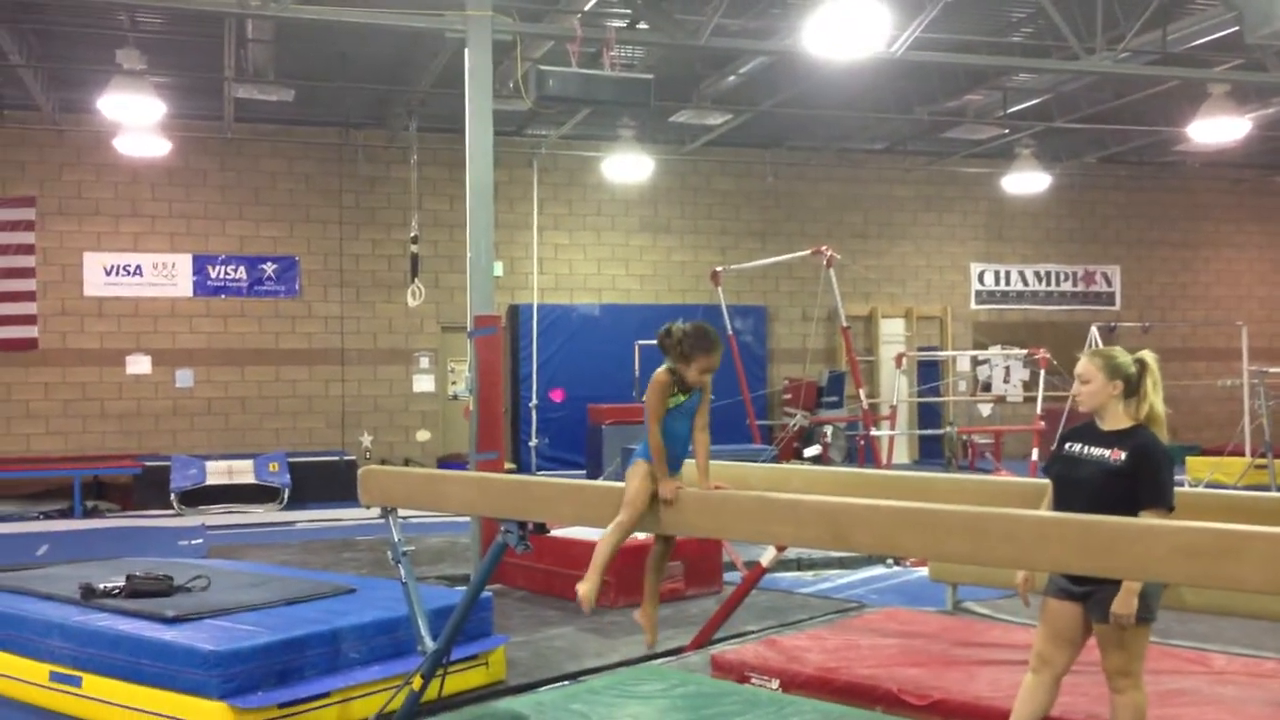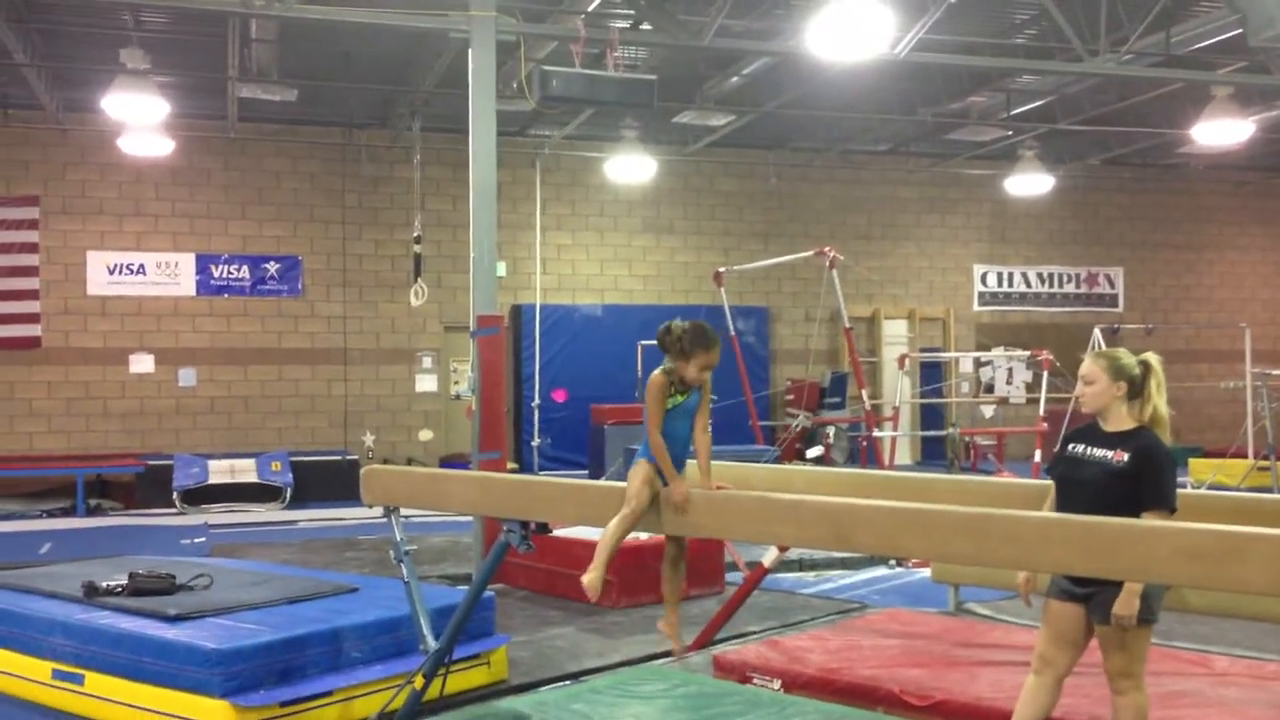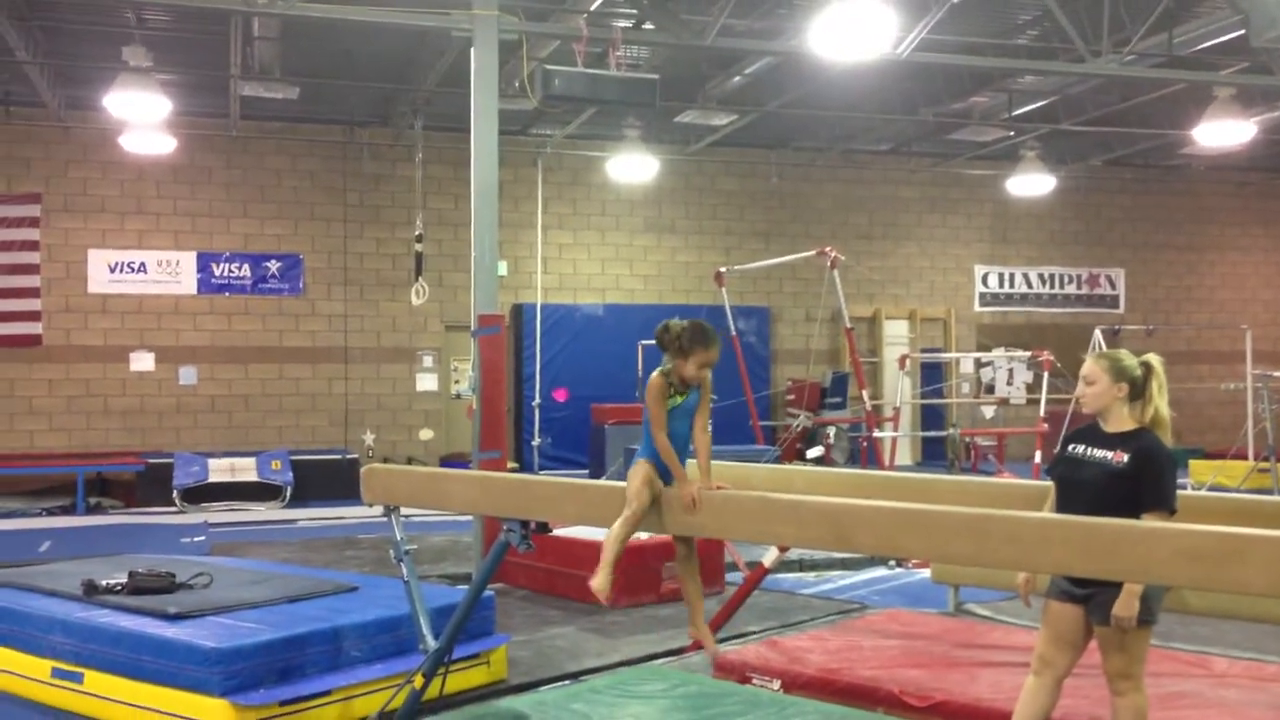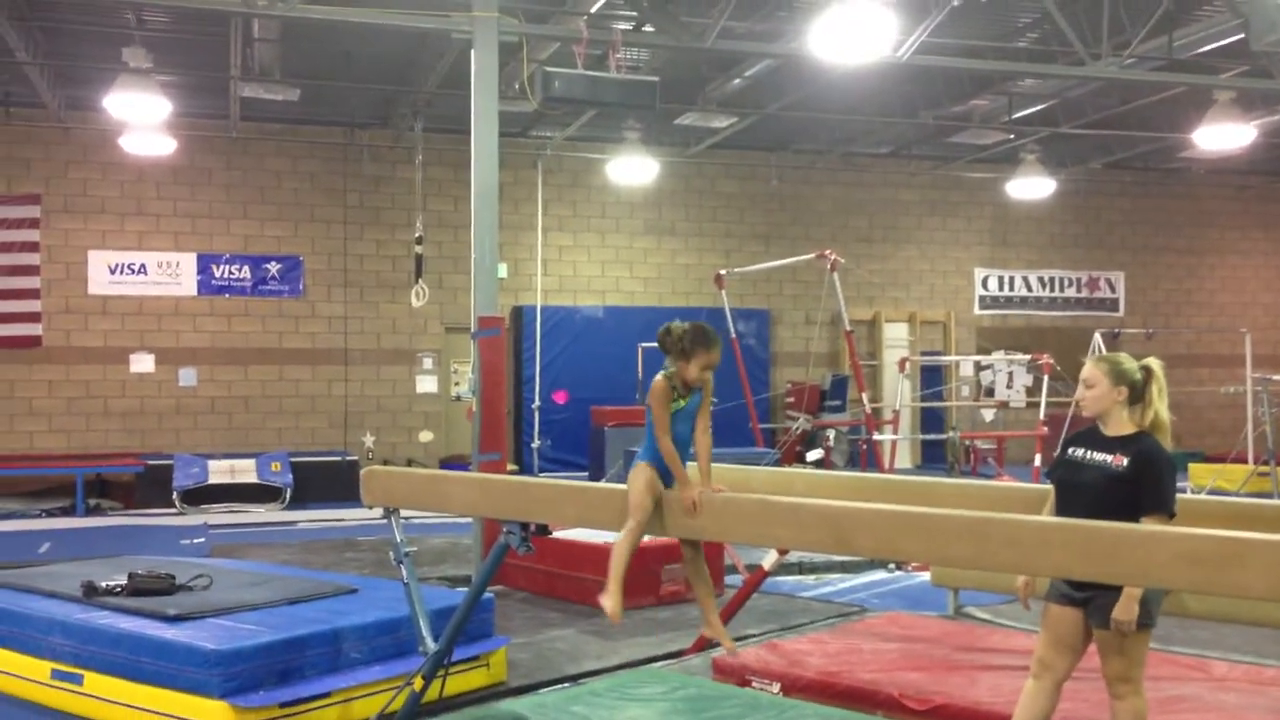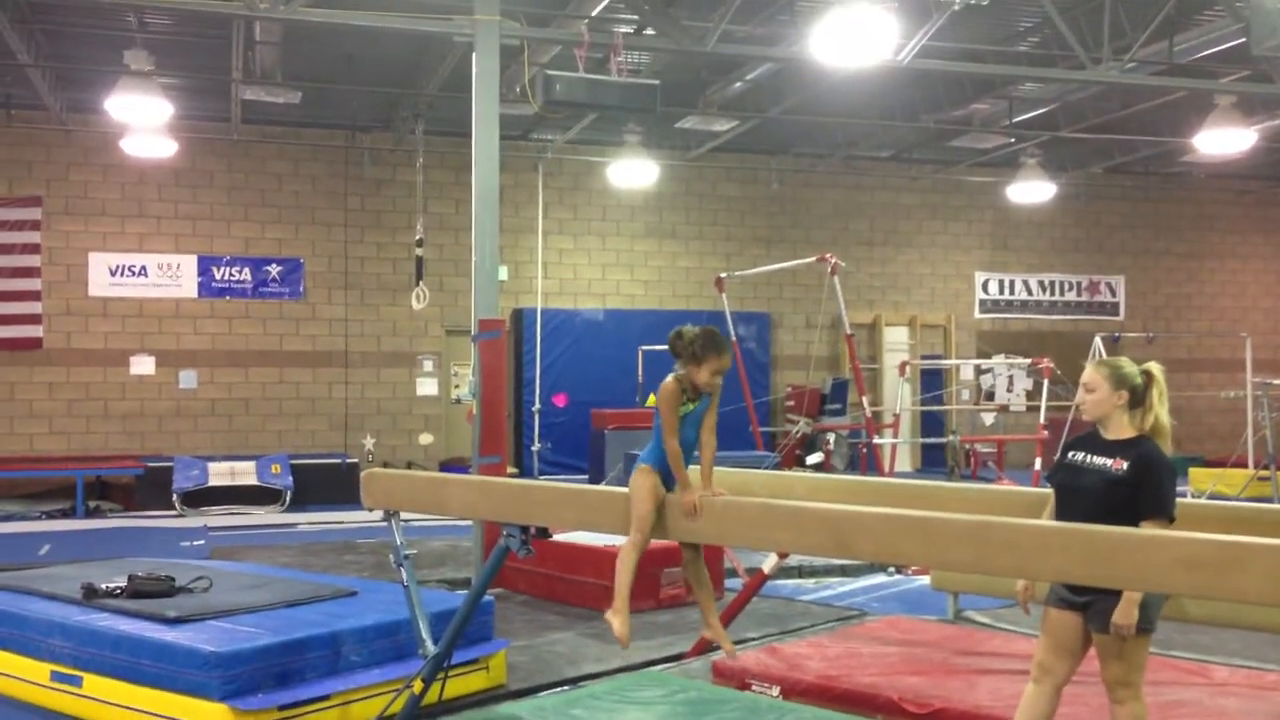
dt=0.1s
person 1, frame 1
left shoulder: (1146, 448)
right shoulder: (1072, 438)
right elbow: (1051, 504)
left wrist: (1131, 589)
left hip: (1118, 580)
right hip: (1068, 574)
left knee: (1122, 678)
right knee: (1043, 664)
person 1, frame 2
left shoulder: (1149, 450)
right shoulder: (1076, 439)
right elbow: (1053, 505)
left wrist: (1132, 590)
left hip: (1120, 581)
right hip: (1070, 575)
left knee: (1124, 680)
right knee: (1045, 666)
person 1, frame 3
left shoulder: (1150, 451)
right shoulder: (1076, 439)
right elbow: (1054, 505)
left wrist: (1133, 592)
left hip: (1120, 583)
right hip: (1070, 576)
left knee: (1123, 681)
right knee: (1044, 667)
person 1, frame 4
left shoulder: (1149, 455)
right shoulder: (1076, 443)
right elbow: (1053, 509)
left wrist: (1132, 595)
left hip: (1119, 586)
right hip: (1069, 579)
left knee: (1123, 684)
right knee: (1044, 670)
person 1, frame 5
left shoulder: (1149, 459)
right shoulder: (1075, 447)
right elbow: (1053, 513)
left wrist: (1132, 601)
left hip: (1119, 591)
right hip: (1069, 583)
left knee: (1122, 688)
right knee: (1044, 674)
person 2, frame 1
left shoulder: (703, 385)
right shoulder: (661, 379)
left elbow: (701, 432)
right elbow: (653, 434)
left wrist: (704, 479)
right wrist: (663, 479)
left hip: (672, 470)
right hip: (645, 462)
left knee: (664, 544)
right knee: (632, 512)
left ankle: (648, 611)
right ankle: (592, 578)
person 2, frame 2
left shoulder: (703, 384)
right shoulder: (659, 380)
left elbow: (701, 431)
right elbow: (654, 434)
left wrist: (706, 480)
right wrist: (673, 480)
left hip: (675, 470)
right hip: (649, 463)
left knee: (676, 546)
right knee: (634, 507)
left ankle: (671, 619)
right ankle: (595, 570)
person 2, frame 3
left shoulder: (703, 382)
right shoulder: (658, 381)
left elbow: (701, 430)
right elbow: (659, 437)
left wrist: (705, 480)
right wrist: (683, 481)
left hip: (675, 470)
right hip: (648, 463)
left knee: (686, 546)
right knee: (635, 510)
left ankle: (698, 624)
right ankle: (602, 576)
person 2, frame 4
left shoulder: (704, 384)
right shoulder: (661, 384)
left elbow: (702, 432)
right elbow: (663, 440)
left wrist: (705, 482)
right wrist: (684, 485)
left hip: (678, 471)
right hip: (649, 465)
left knee: (692, 548)
right knee: (639, 518)
left ankle: (712, 622)
right ankle: (612, 591)
person 2, frame 5
left shoulder: (712, 389)
right shoulder: (671, 388)
left elbow: (708, 437)
right elbow: (670, 443)
left wrist: (706, 486)
right wrist: (685, 488)
left hip: (677, 474)
right hip: (651, 469)
left knee: (693, 550)
right knee: (640, 533)
left ankle: (712, 624)
right ankle: (619, 610)
